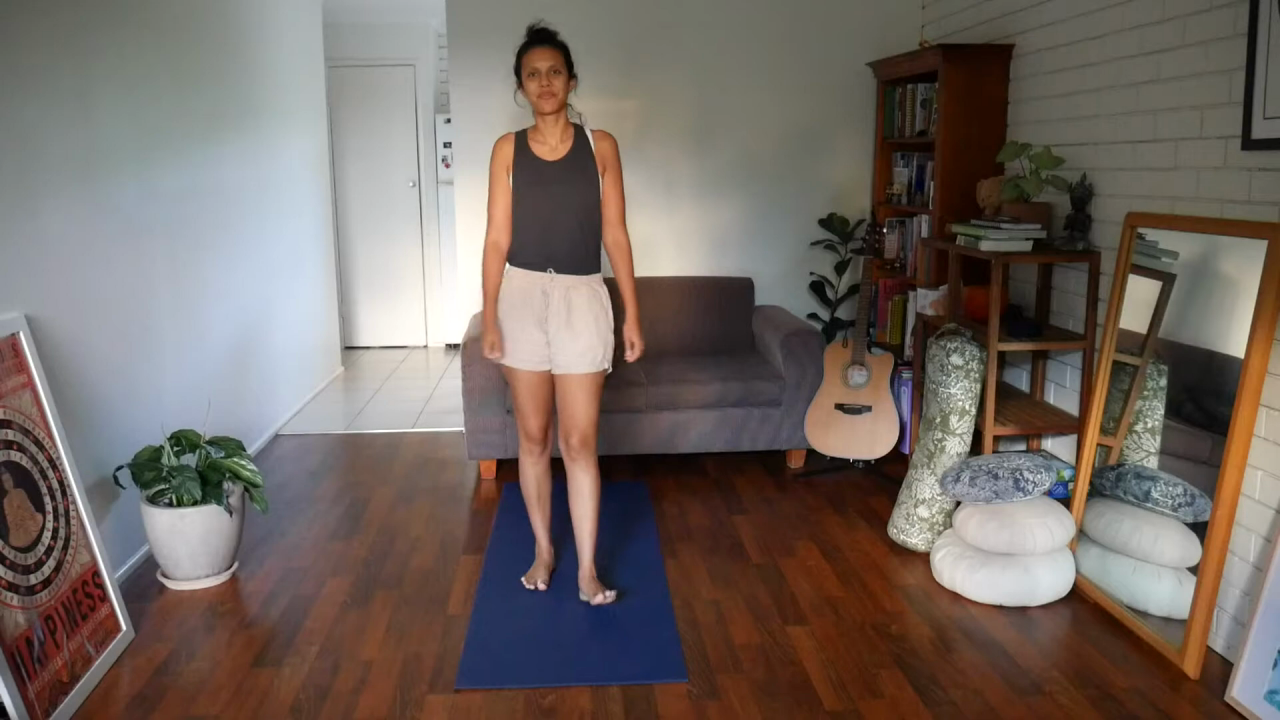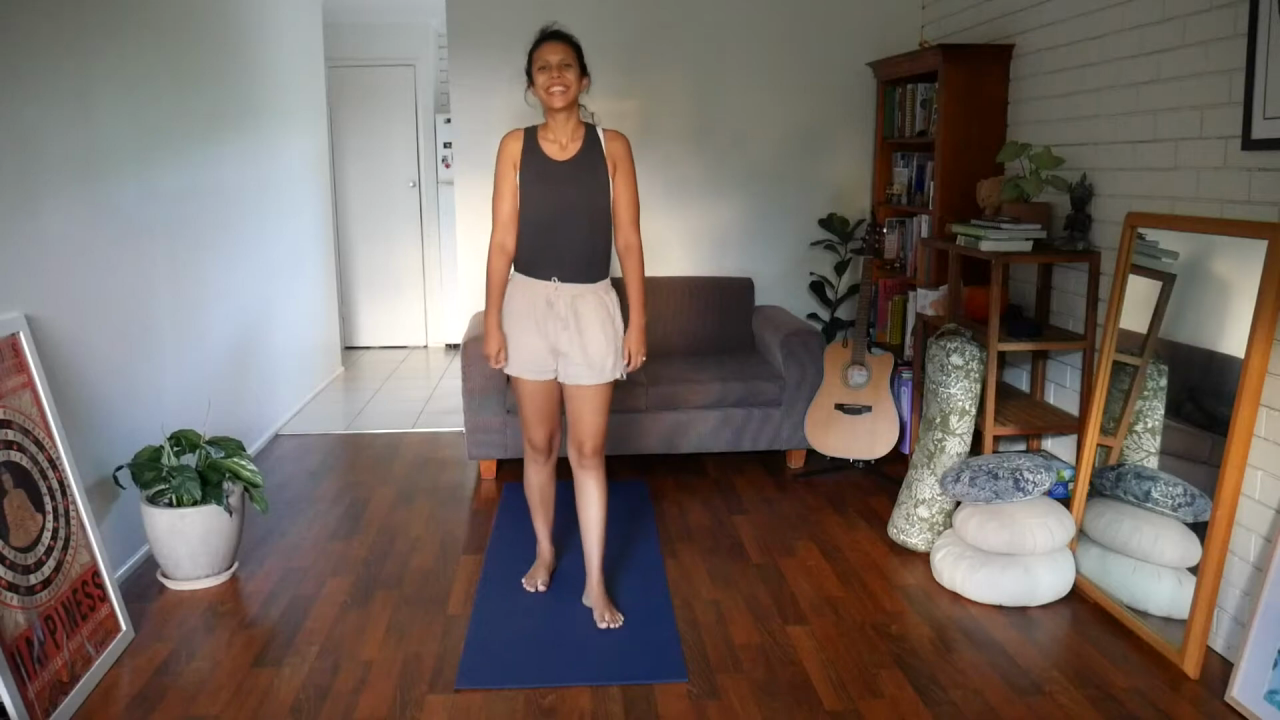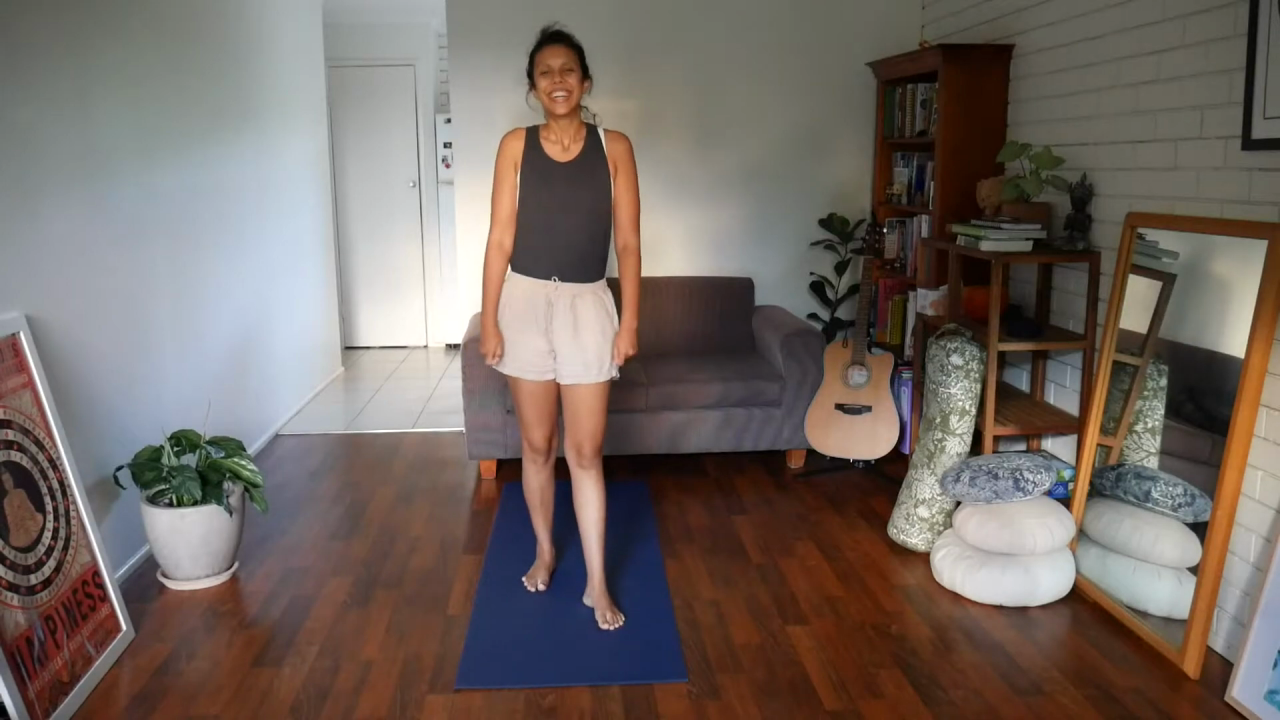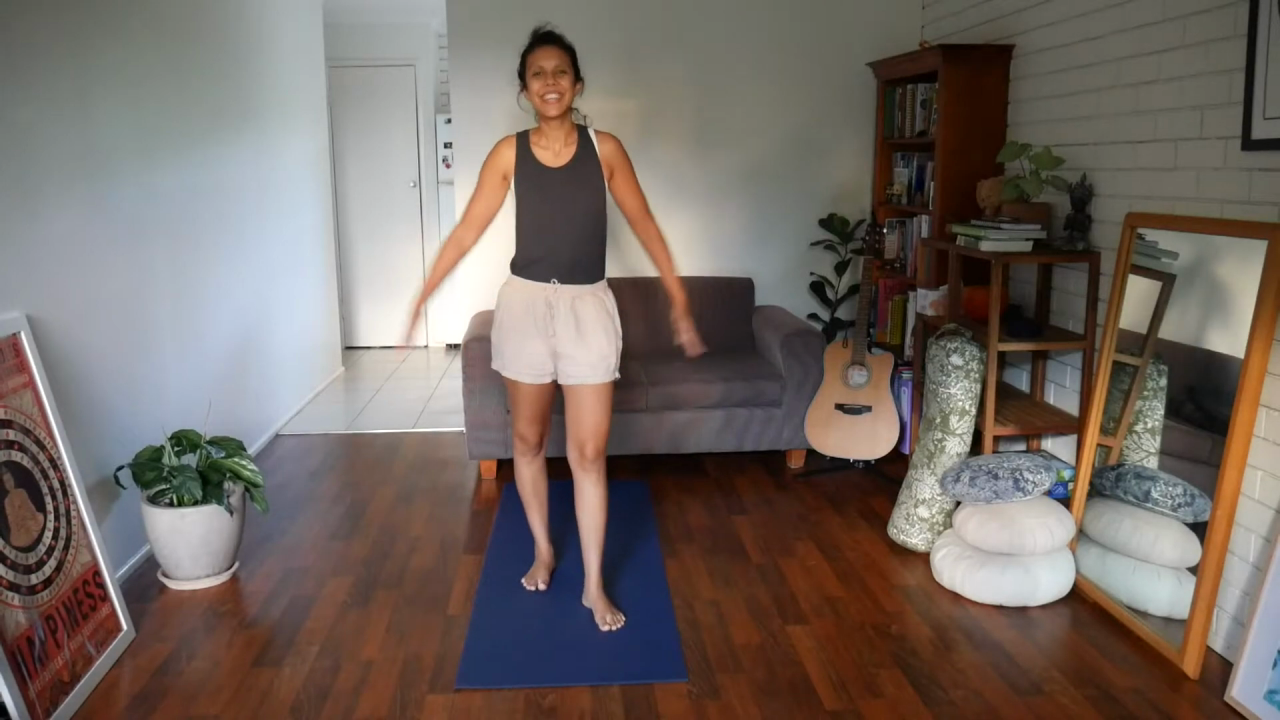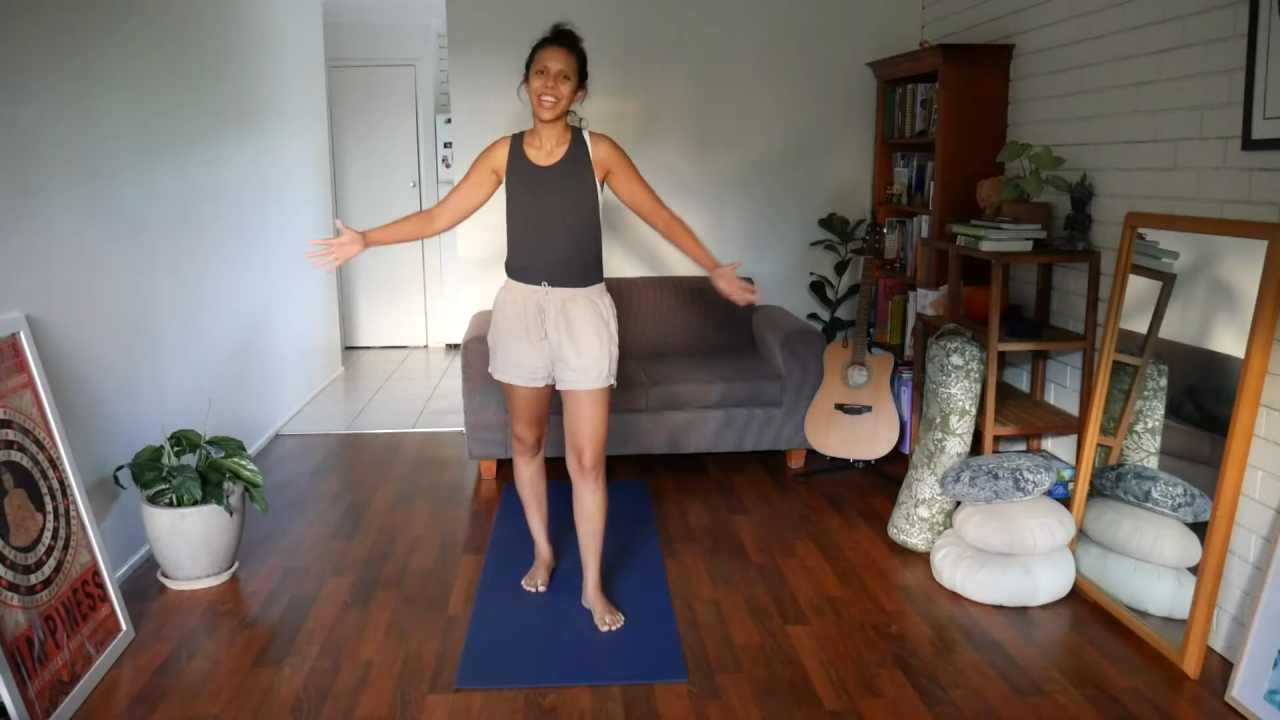
dt=0.5s
person 1, frame 1
left shoulder: (600, 146)
right shoulder: (508, 149)
left elbow: (615, 234)
right elbow: (497, 237)
left wrist: (632, 314)
right wrist: (489, 313)
left hip: (582, 299)
right hip: (524, 297)
left knee: (580, 442)
right knee: (533, 437)
left ankle: (588, 570)
right ankle: (543, 551)
person 1, frame 2
left shoulder: (613, 146)
right shoulder: (515, 146)
left elbow: (628, 239)
right elbow: (502, 238)
left wrist: (637, 321)
right wrist: (492, 318)
left hip: (592, 308)
right hip: (528, 305)
left knee: (587, 452)
right knee: (539, 445)
left ankle: (595, 583)
right ankle: (544, 551)
person 1, frame 3
left shoulder: (614, 147)
right shoulder: (515, 145)
left elbow: (627, 240)
right elbow: (501, 238)
left wrist: (629, 320)
right wrist: (488, 318)
left hip: (588, 306)
right hip: (524, 304)
left knee: (585, 452)
right knee: (537, 445)
left ankle: (596, 582)
right ankle: (544, 550)
person 1, frame 4
left shoulder: (604, 148)
right shoulder: (508, 153)
left elbow: (645, 226)
right elbow: (466, 232)
left wrist: (678, 303)
right wrist: (420, 300)
left hip: (588, 307)
right hip: (526, 305)
left knee: (589, 453)
right knee: (528, 439)
left ankle: (594, 585)
right ankle: (543, 550)
person 1, frame 5
left shoulder: (599, 150)
right shoulder: (503, 153)
left elbow: (658, 214)
right elbow: (439, 217)
left wrist: (714, 268)
right wrist: (366, 239)
left hip: (583, 310)
right hip: (521, 309)
left knee: (587, 459)
right knee: (525, 441)
left ankle: (592, 586)
right ankle: (542, 552)
